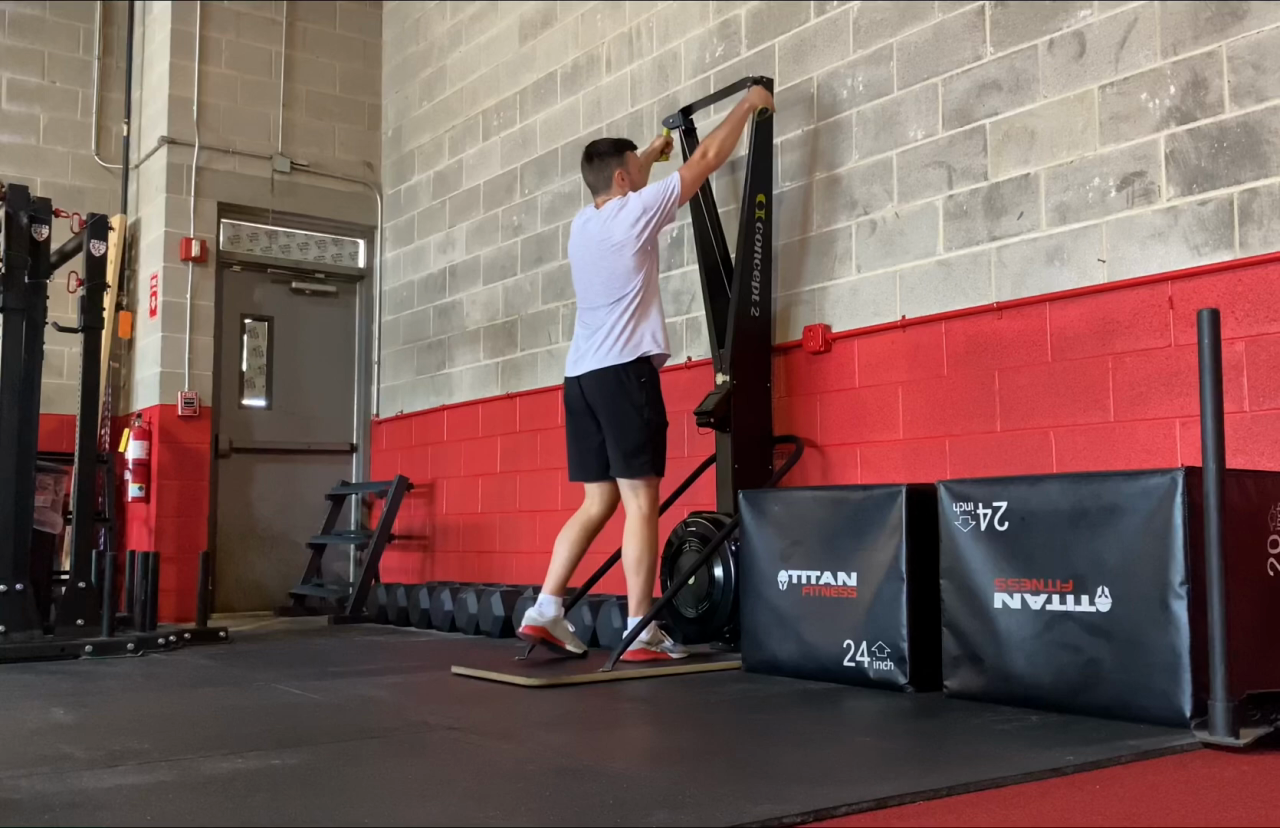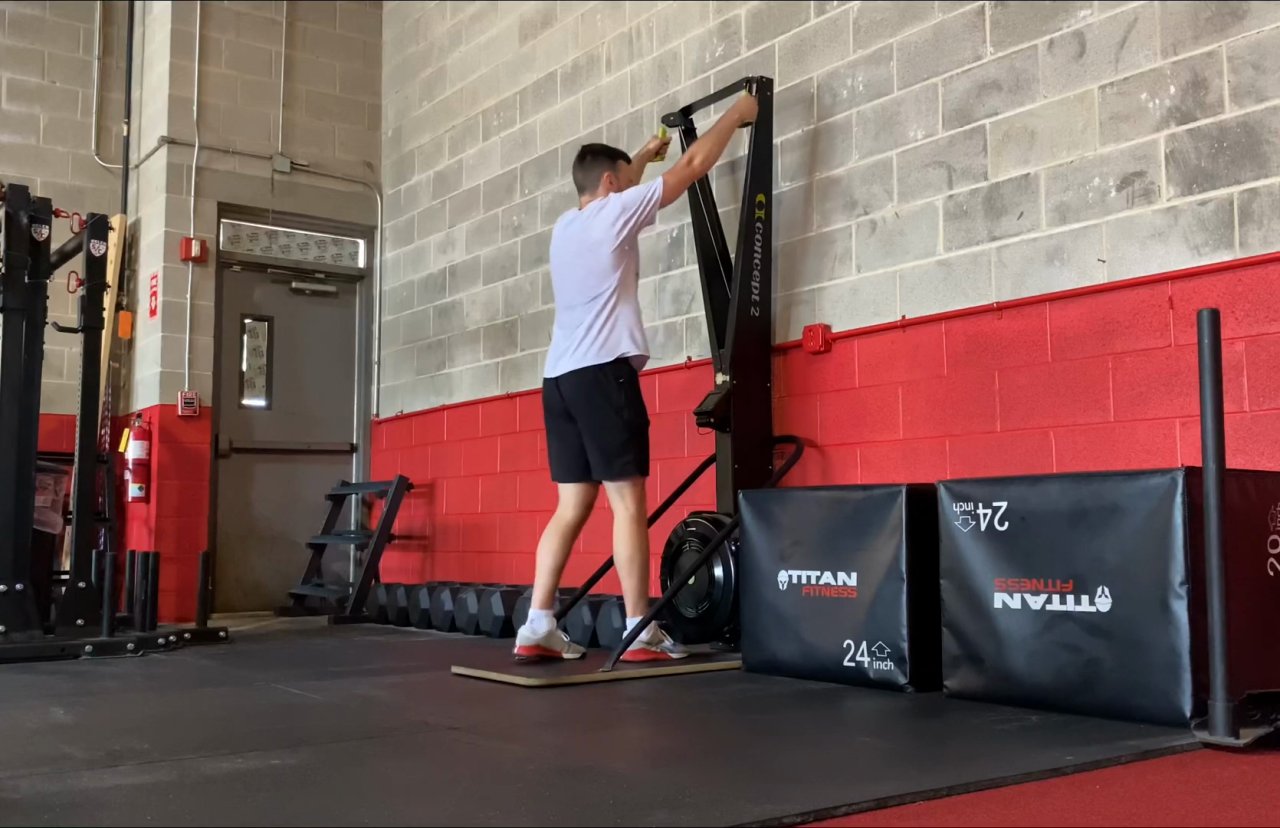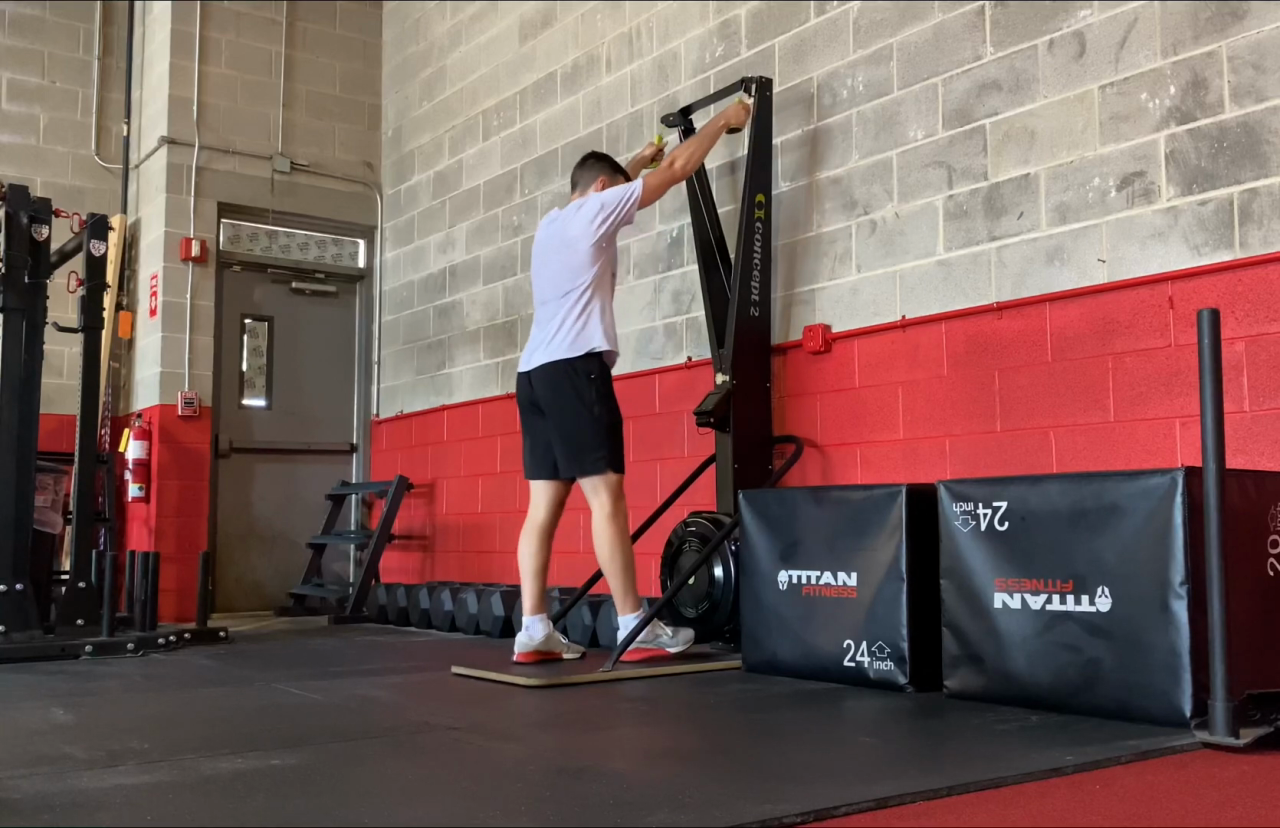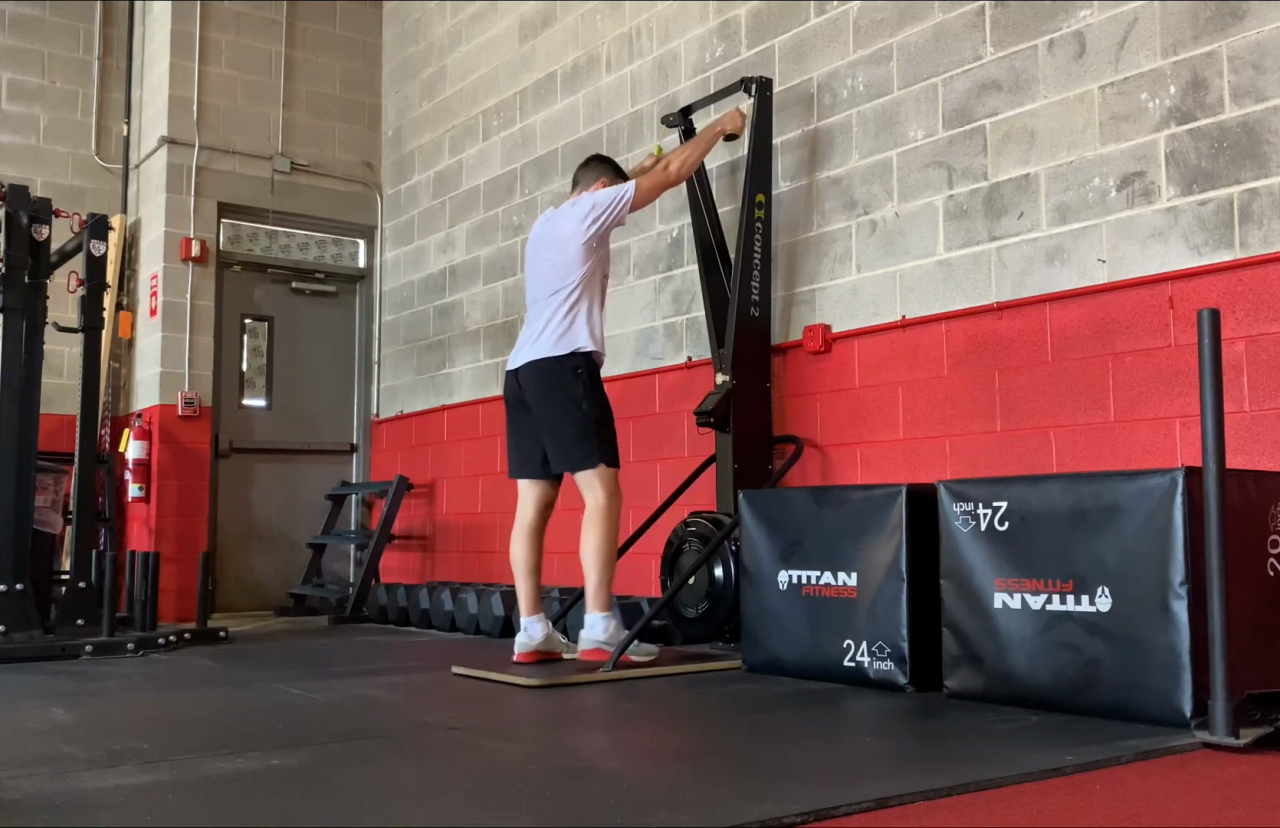
dt=0.2s
person 1, frame 1
left shoulder: (581, 224)
right shoulder: (634, 213)
right elbow: (708, 159)
left wrist: (649, 154)
right wrist: (748, 104)
left hip: (581, 376)
right hip: (624, 372)
left knee: (596, 503)
right knee: (641, 502)
left ankle: (545, 610)
right ankle: (641, 633)
person 1, frame 2
left shoulder: (566, 225)
right shoulder: (614, 213)
right elbow: (694, 166)
left wrist: (641, 157)
right wrist: (737, 113)
left hip: (560, 377)
right hip: (602, 372)
left knee: (573, 506)
right knee: (627, 504)
left ankle: (537, 624)
right ankle: (641, 631)
person 1, frame 3
left shoulder: (552, 223)
right shoulder: (595, 210)
right elbow: (677, 170)
left wrist: (637, 161)
right wrist: (724, 119)
left hip: (534, 372)
right hip: (574, 367)
left knee: (545, 504)
right knee: (607, 498)
left ankle: (534, 630)
right ankle: (635, 626)
person 1, frame 4
left shoulder: (547, 222)
right shoulder: (589, 209)
right elbow: (674, 172)
left wrist: (637, 169)
right wrist: (721, 126)
left hip: (523, 369)
right hip: (564, 365)
left knee: (534, 504)
right knee: (601, 493)
left ankle: (532, 631)
right ankle: (601, 627)
